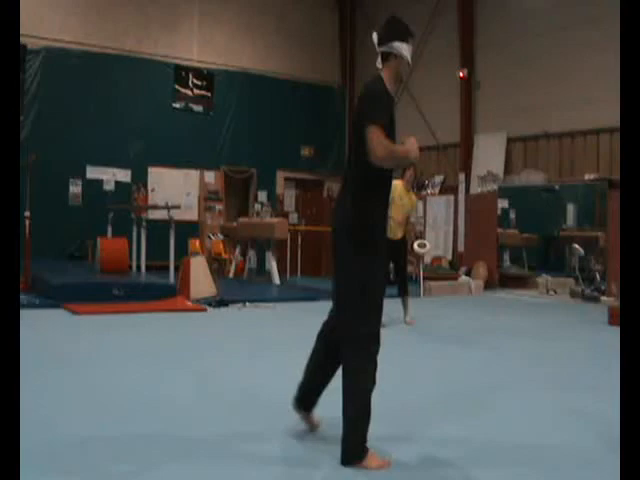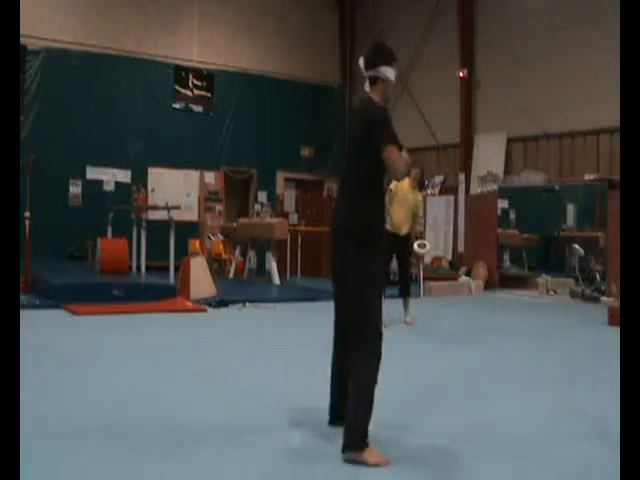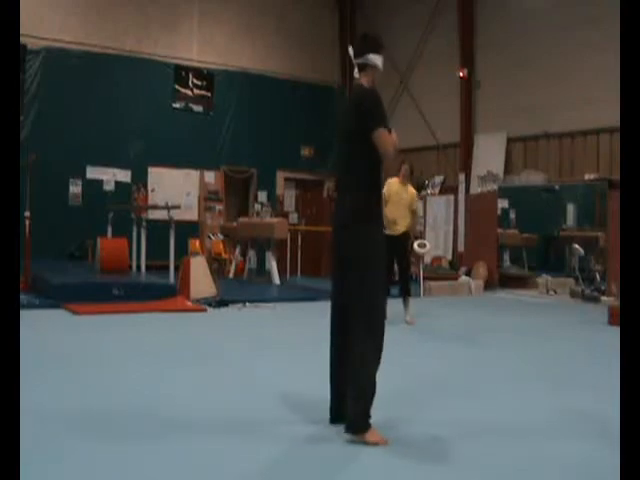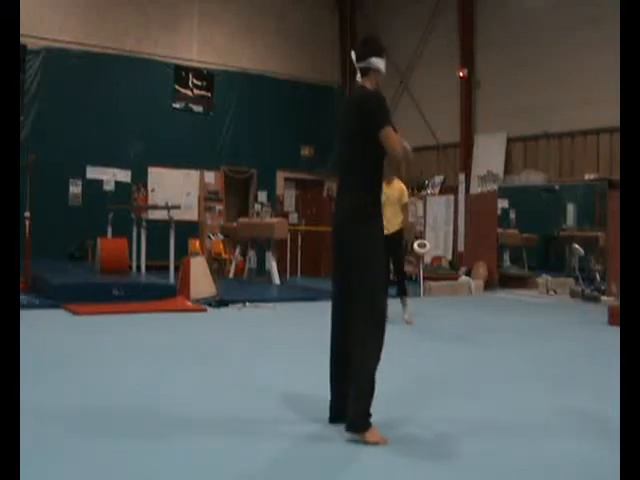
dt=0.3s
person 1, frame 1
left shoulder: (378, 92)
right shoulder: (378, 93)
right elbow: (378, 153)
right wrist: (410, 151)
left hip: (352, 221)
right hip: (362, 226)
left knee: (342, 317)
right knee: (362, 331)
left ankle: (305, 399)
right ankle: (354, 448)
person 1, frame 2
left shoulder: (360, 112)
right shoulder: (375, 113)
right elbow: (398, 169)
right wrist: (405, 158)
left hip: (345, 228)
right hip: (361, 233)
left knee: (348, 321)
right knee: (366, 332)
left ankle: (339, 410)
right ankle: (356, 441)
person 1, frame 3
left shoulder: (352, 101)
right shoulder: (368, 97)
right elbow: (386, 152)
right wrist: (394, 139)
left hip: (344, 218)
right hip: (363, 220)
left knee: (344, 313)
right knee: (368, 318)
left ankle: (340, 409)
right ankle: (358, 420)
person 1, frame 4
left shoulder: (351, 104)
right shoulder: (371, 99)
right elbow: (395, 150)
right wrist: (404, 145)
left hip: (344, 218)
right hip: (362, 220)
left knee: (345, 313)
right knee: (369, 316)
left ankle: (340, 409)
right ankle: (358, 419)
person 2, frame 1
left shoulder: (413, 198)
right shoulder: (393, 186)
left elbow: (407, 220)
left wrist: (407, 237)
right wrist: (392, 219)
left hip: (400, 239)
right hip: (386, 236)
left knee: (402, 275)
left ankle: (406, 314)
person 2, frame 2
left shoulder: (418, 197)
right shoulder: (398, 183)
left elbow: (415, 219)
right elbow: (387, 202)
left wrist: (411, 238)
right wrist: (392, 221)
left hip: (404, 236)
right hip: (389, 232)
left knee: (405, 273)
right knee: (383, 269)
left ankle: (407, 314)
person 2, frame 3
left shoulder: (412, 193)
right shoulder: (389, 184)
left elbow: (414, 216)
right elbow: (382, 204)
left wrist: (411, 239)
right wrist: (385, 219)
left hip: (403, 235)
right hip: (387, 234)
left knee: (404, 272)
right knee: (386, 271)
left ankle: (407, 312)
person 2, frame 4
left shoulder: (401, 187)
left elbow: (405, 211)
left wrist: (403, 231)
left hip: (396, 233)
right hip: (382, 233)
left knee: (399, 271)
left ankle: (405, 311)
